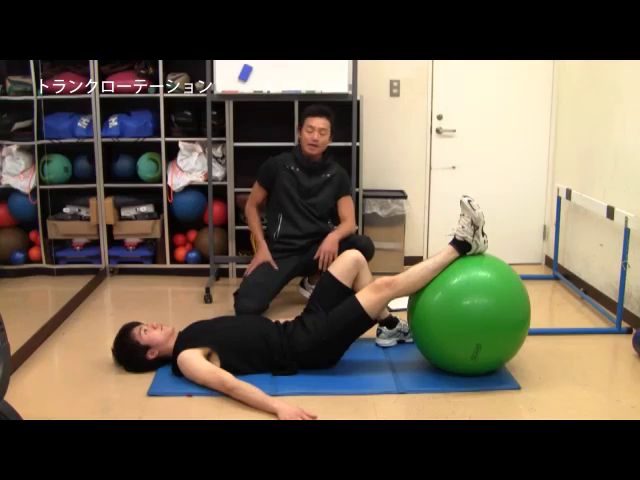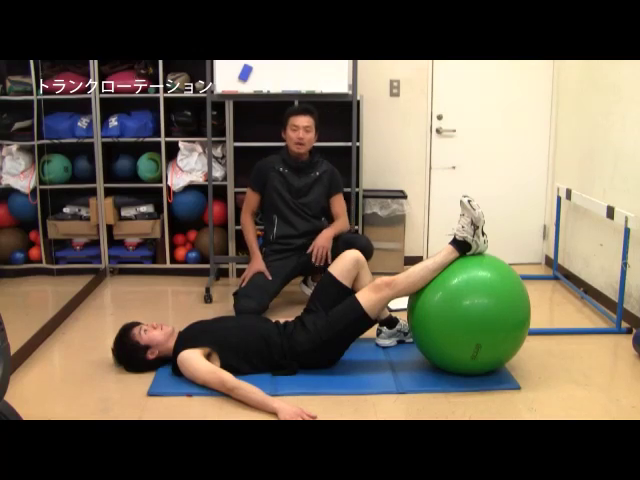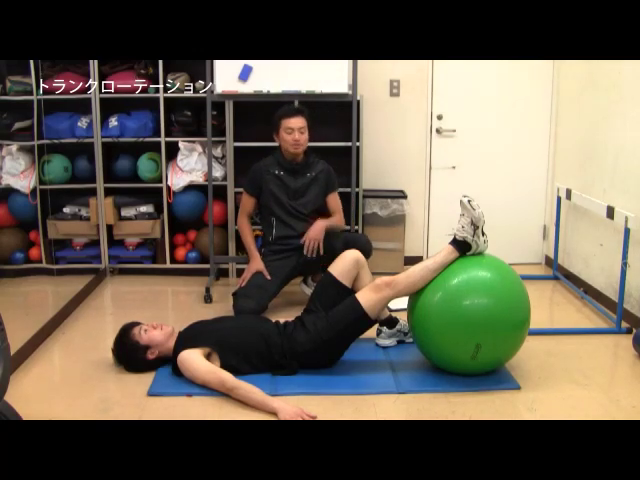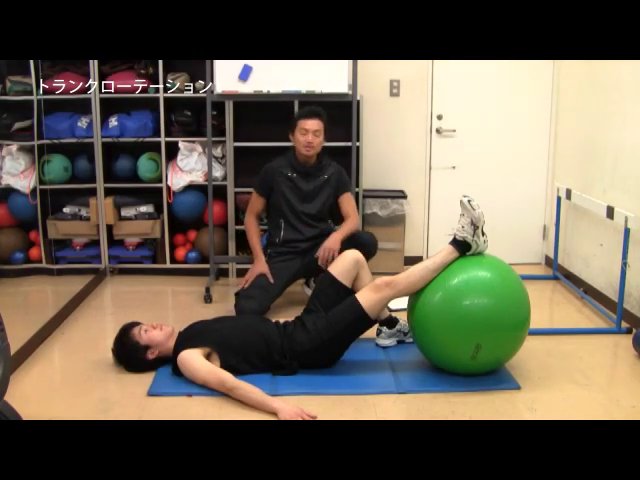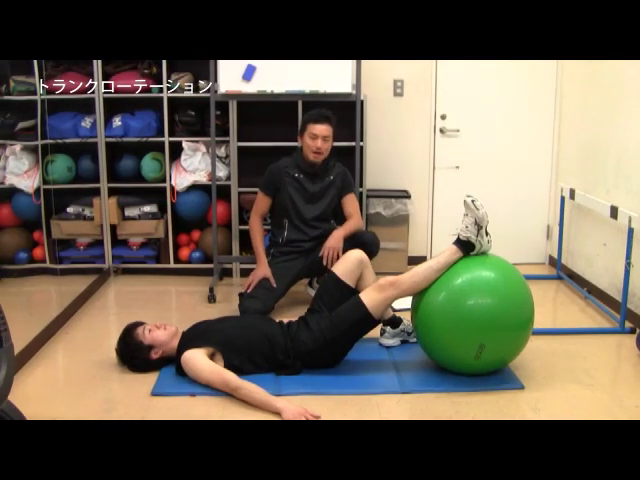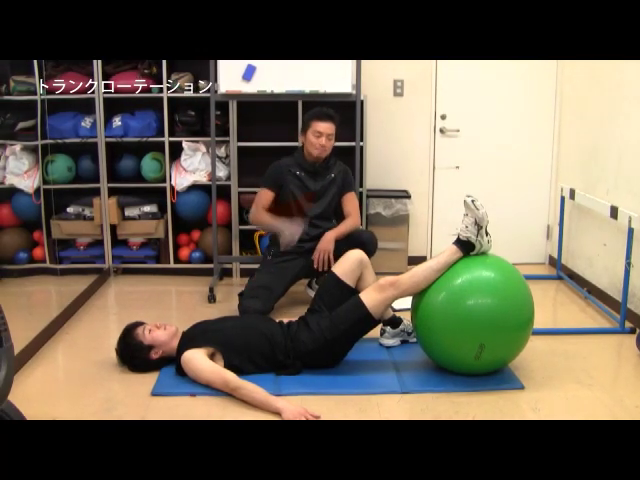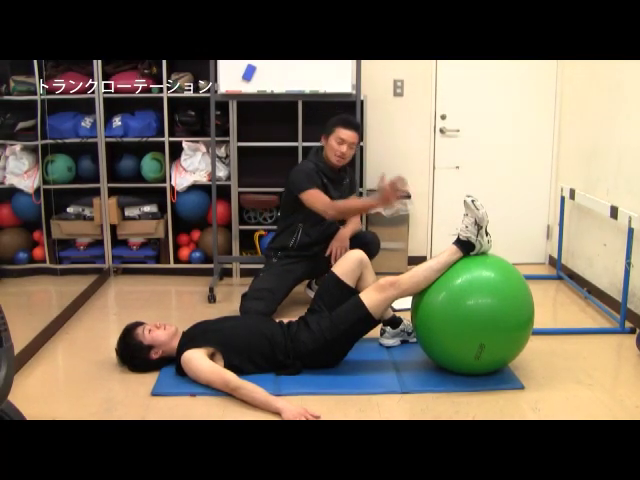
dt=0.5s
person 1, frame 1
left shoulder: (190, 333)
right shoulder: (186, 358)
right elbow: (228, 383)
right wrist: (277, 406)
left hip: (298, 327)
right hip: (305, 348)
left knee: (354, 257)
right knee: (384, 285)
right ankle: (461, 246)
person 1, frame 2
left shoulder: (191, 333)
right shoulder: (186, 359)
right elbow: (228, 383)
right wrist: (277, 406)
left hip: (297, 328)
right hip: (306, 348)
left knee: (354, 257)
right knee: (384, 285)
right ankle: (462, 244)
person 1, frame 3
left shoulder: (189, 333)
right shoulder: (186, 358)
right elbow: (227, 382)
right wrist: (277, 406)
left hip: (297, 327)
right hip: (305, 348)
left knee: (354, 257)
right knee: (384, 286)
right ankle: (461, 245)
person 1, frame 4
left shoulder: (190, 333)
right shoulder: (186, 358)
right elbow: (227, 383)
right wrist: (277, 405)
left hip: (298, 328)
right hip: (306, 348)
left knee: (354, 257)
right knee: (384, 285)
right ankle: (462, 245)
person 1, frame 5
left shoulder: (194, 333)
right shoulder: (190, 358)
right elbow: (231, 382)
right wrist: (281, 406)
left hip: (301, 327)
right hip: (309, 348)
left knee: (357, 257)
right knee: (388, 286)
right ankle: (465, 244)
person 1, frame 6
left shoulder: (194, 333)
right shoulder: (189, 358)
right elbow: (230, 383)
right wrist: (281, 406)
left hip: (302, 328)
right hip: (310, 348)
left knee: (358, 256)
right knee: (388, 286)
right ankle: (465, 244)
person 1, frame 7
left shoulder: (194, 333)
right shoulder: (190, 359)
right elbow: (231, 383)
right wrist: (282, 406)
left hip: (302, 327)
right hip: (309, 348)
left knee: (358, 257)
right knee: (388, 285)
right ankle: (465, 244)
person 2, frame 1
left shoulder: (337, 175)
right shoulder: (277, 166)
left elbow: (349, 222)
right elbow: (252, 206)
left wrist: (334, 237)
right wrist: (262, 247)
left hip: (318, 248)
right hip: (280, 250)
left knee: (364, 246)
right knee: (246, 307)
left ankle: (314, 281)
person 2, frame 2
left shoulder: (327, 172)
right shoulder: (266, 168)
left elbow: (342, 220)
right elbow: (247, 214)
left wrist: (328, 233)
right wrist: (256, 256)
left hip: (316, 246)
right hip: (278, 251)
left knee: (363, 246)
right knee: (246, 308)
left ankle: (316, 280)
person 2, frame 3
left shoulder: (323, 171)
right shoulder: (262, 171)
left elbow: (339, 219)
right elbow: (243, 217)
left wrist: (323, 224)
right wrist: (254, 257)
left hip: (314, 246)
right hip: (277, 252)
left knee: (361, 245)
right knee: (245, 308)
left ankle: (317, 279)
person 2, frame 4
left shoulder: (334, 173)
right shoulder: (274, 171)
left elbow: (353, 218)
right elbow: (251, 216)
left wrist: (335, 237)
right wrist: (259, 259)
left hip: (319, 249)
right hip: (282, 253)
left knee: (367, 242)
right knee: (247, 308)
left ankle: (320, 280)
person 2, frame 5
left shoulder: (339, 174)
right shoulder: (279, 171)
left elbow: (356, 219)
right elbow: (256, 218)
left wrist: (338, 233)
right wrist: (261, 263)
left hip: (322, 248)
right hip: (285, 253)
left knee: (369, 241)
right knee: (251, 309)
person 2, frame 6
left shoulder: (341, 172)
right shoulder: (281, 169)
left elbow: (354, 218)
right elbow: (255, 213)
left wrist: (331, 236)
right wrist: (280, 226)
left hip: (322, 247)
right hip: (286, 252)
left knee: (367, 240)
right knee: (250, 308)
left ankle: (322, 282)
person 2, frame 7
left shoulder: (346, 174)
right shoulder: (304, 173)
left elbow: (354, 218)
right elbow: (330, 210)
left wrist: (344, 233)
right wrist: (377, 200)
left hip: (324, 249)
right hip: (289, 254)
left knee: (370, 241)
right knee: (253, 312)
left ankle: (321, 283)
